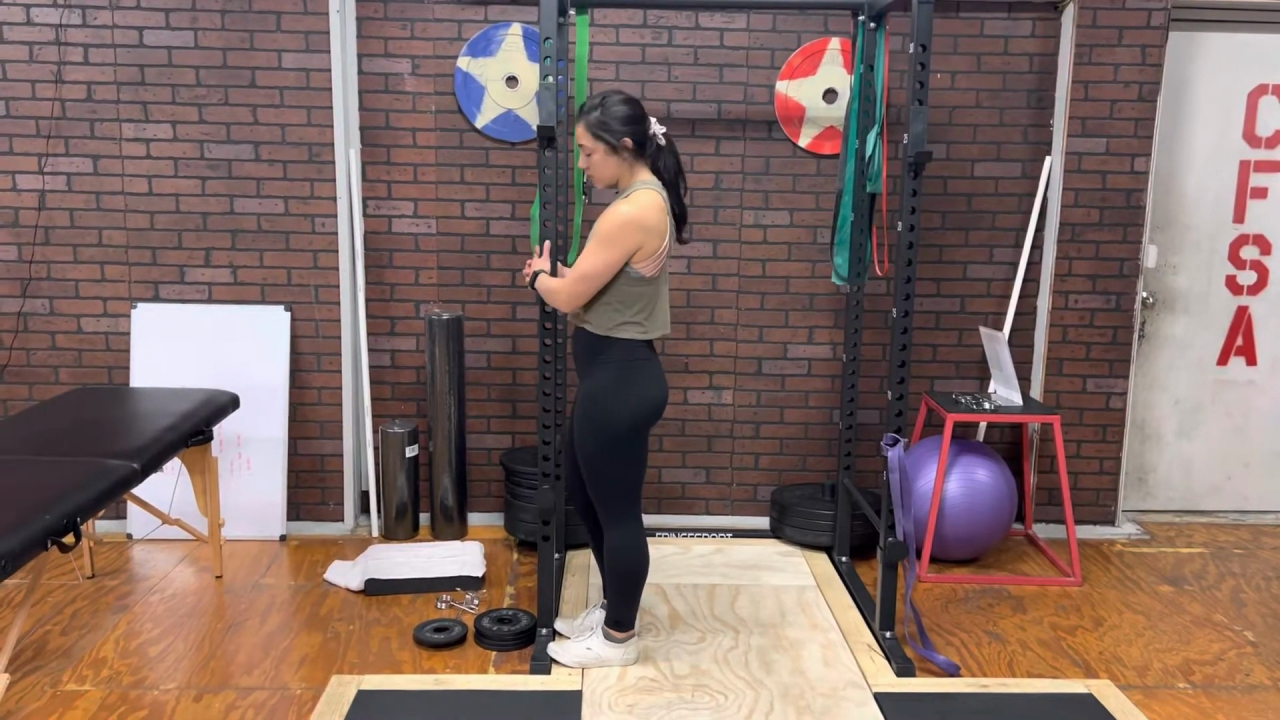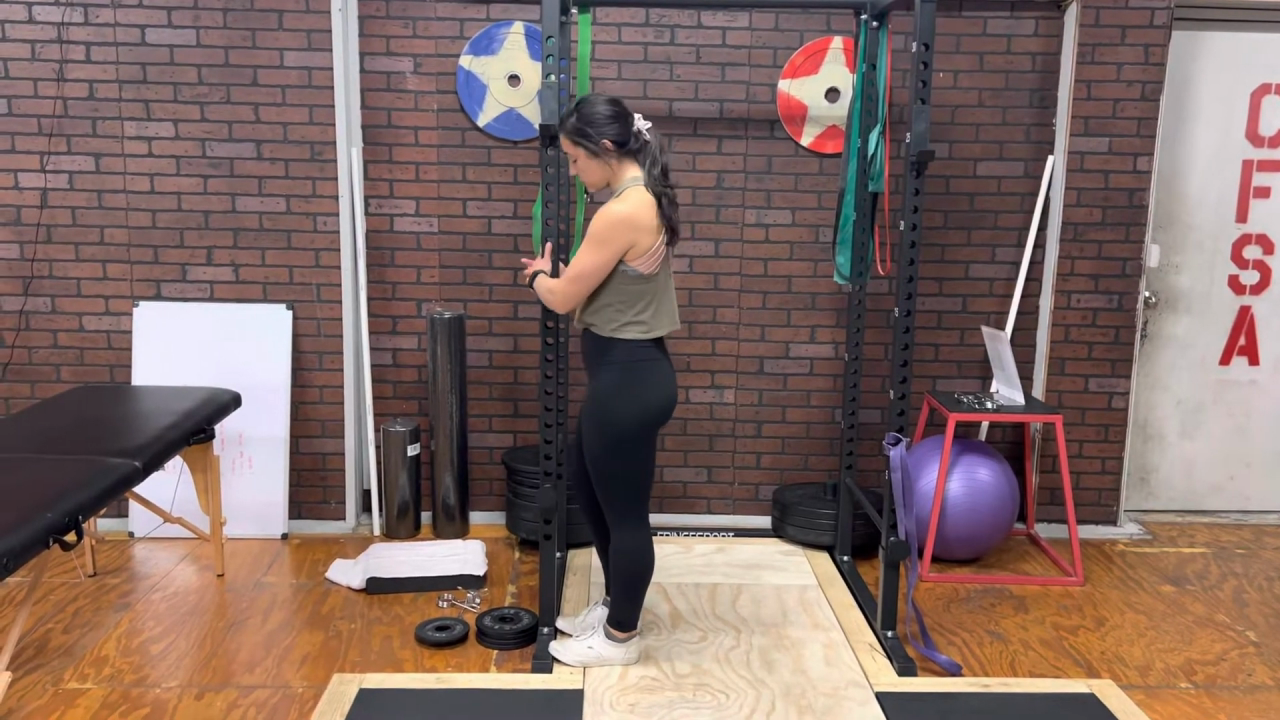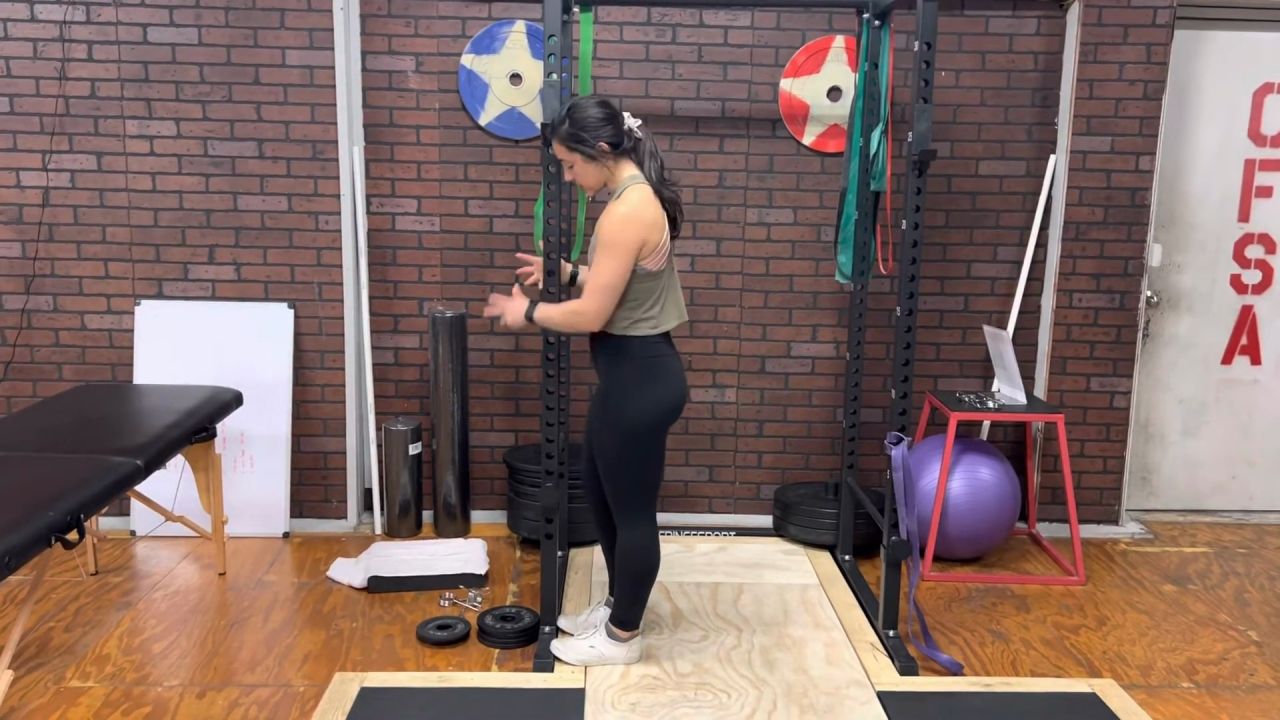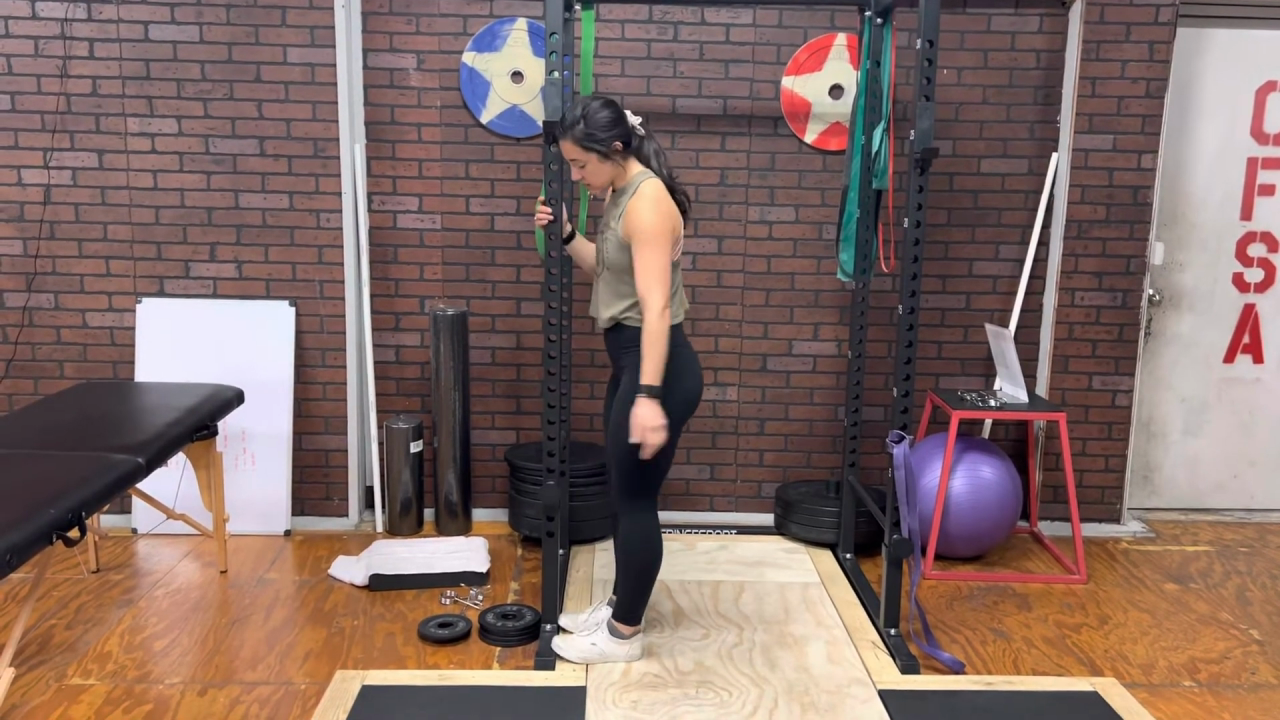
dt=0.3s
person 1, frame 1
left shoulder: (631, 212)
right shoulder: (643, 199)
left elbow: (569, 297)
left wrist: (538, 276)
right wrist: (556, 272)
left hip: (619, 378)
right hip: (614, 372)
left knee: (616, 510)
right knee: (585, 494)
left ankle: (618, 637)
right ankle: (613, 609)
person 1, frame 2
left shoulder: (621, 212)
right shoulder: (642, 197)
left elbow: (565, 298)
left wrist: (538, 275)
right wrist: (557, 272)
left hip: (628, 379)
right hip: (625, 372)
left knee: (624, 511)
right knee: (588, 488)
left ankle: (620, 636)
right ankle: (615, 604)
person 1, frame 3
left shoulder: (627, 211)
right shoulder: (636, 196)
left elbow: (592, 313)
left wrist: (528, 310)
right wrist: (565, 271)
left hip: (639, 376)
right hip: (630, 370)
left knee: (632, 510)
right knee: (602, 493)
left ankle: (622, 635)
right ankle: (618, 605)
person 1, frame 4
left shoulder: (647, 203)
right shoulder: (619, 194)
left elbow: (658, 307)
left wrist: (650, 397)
right wrist: (566, 235)
left hip: (654, 364)
right hip: (628, 359)
left knee: (634, 499)
right knee: (624, 493)
left ankle: (623, 632)
right ankle: (622, 606)
